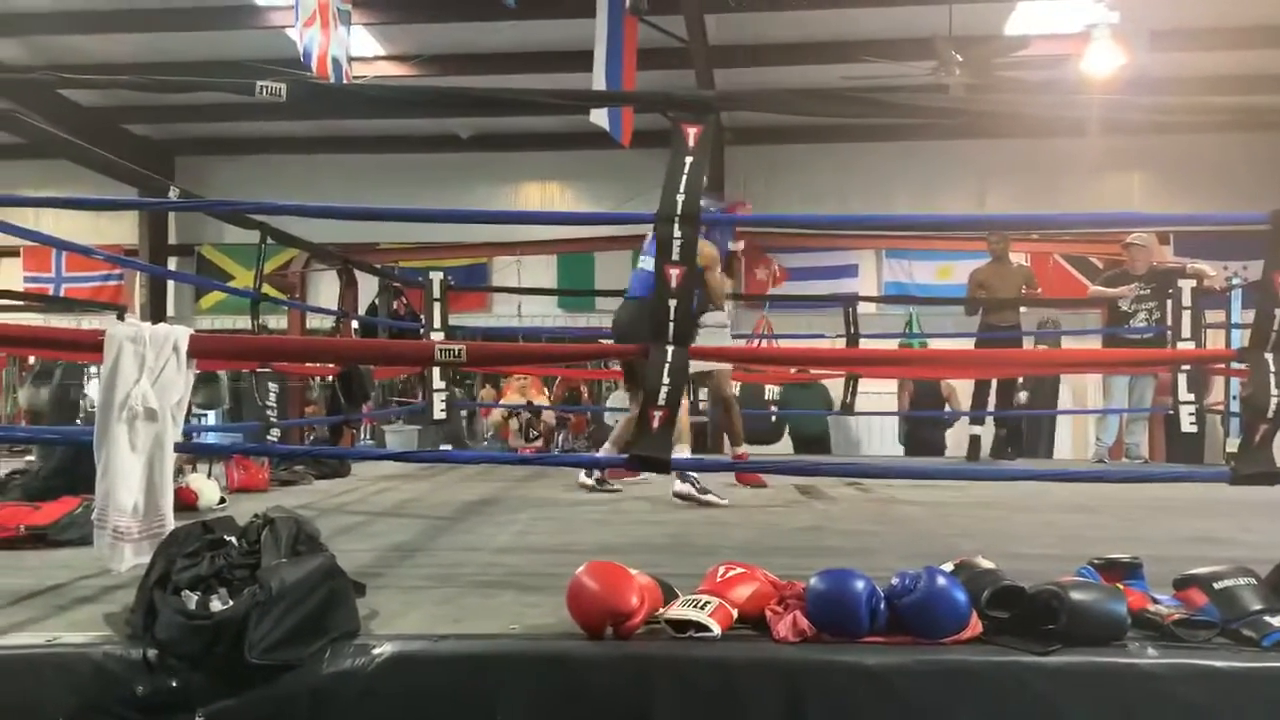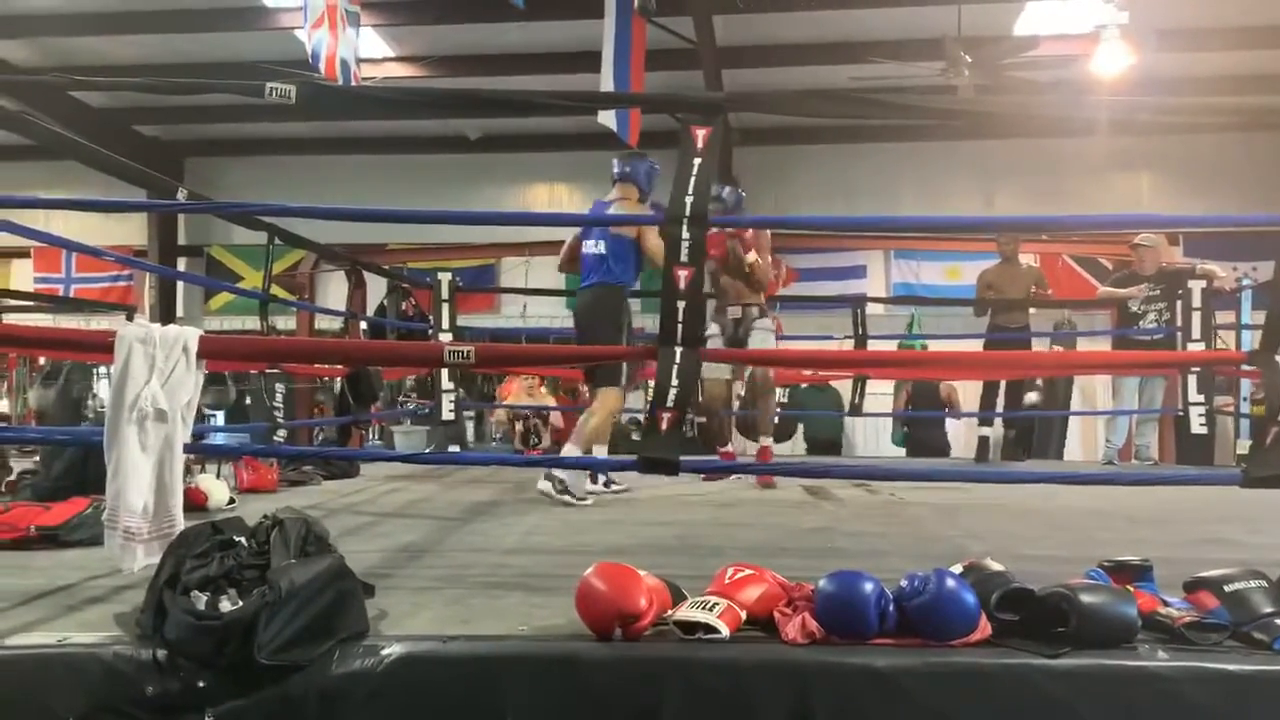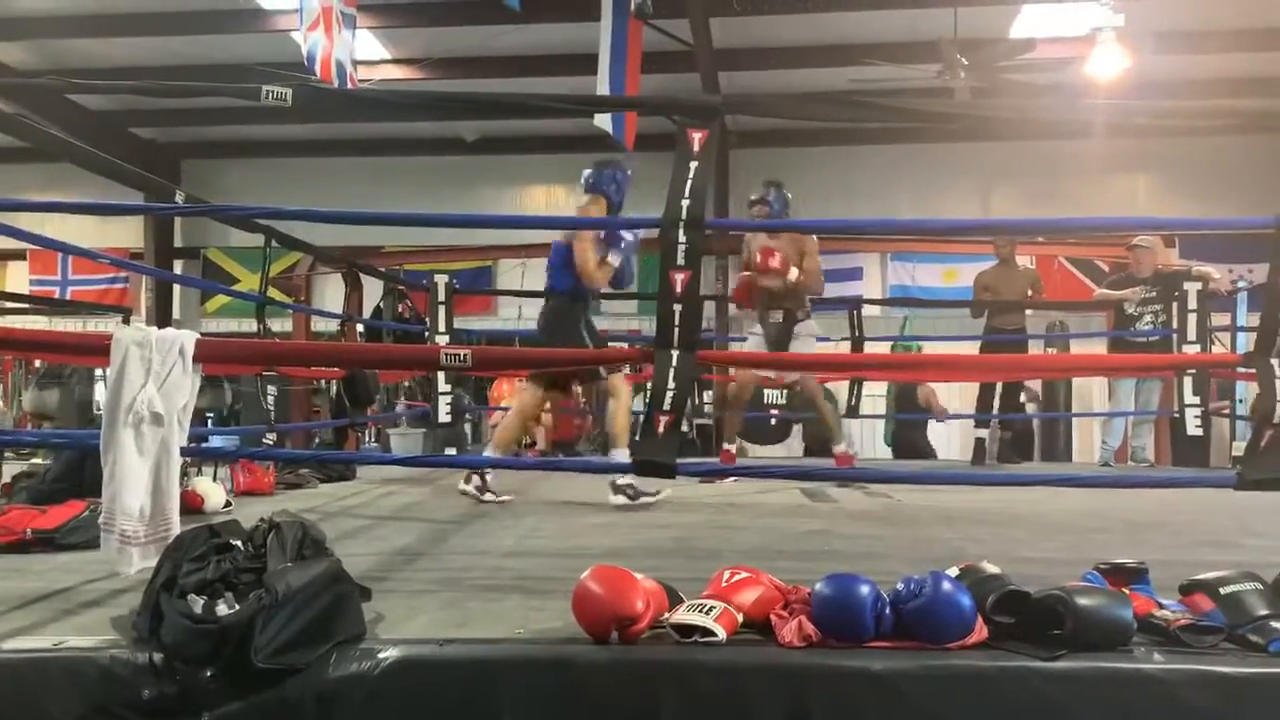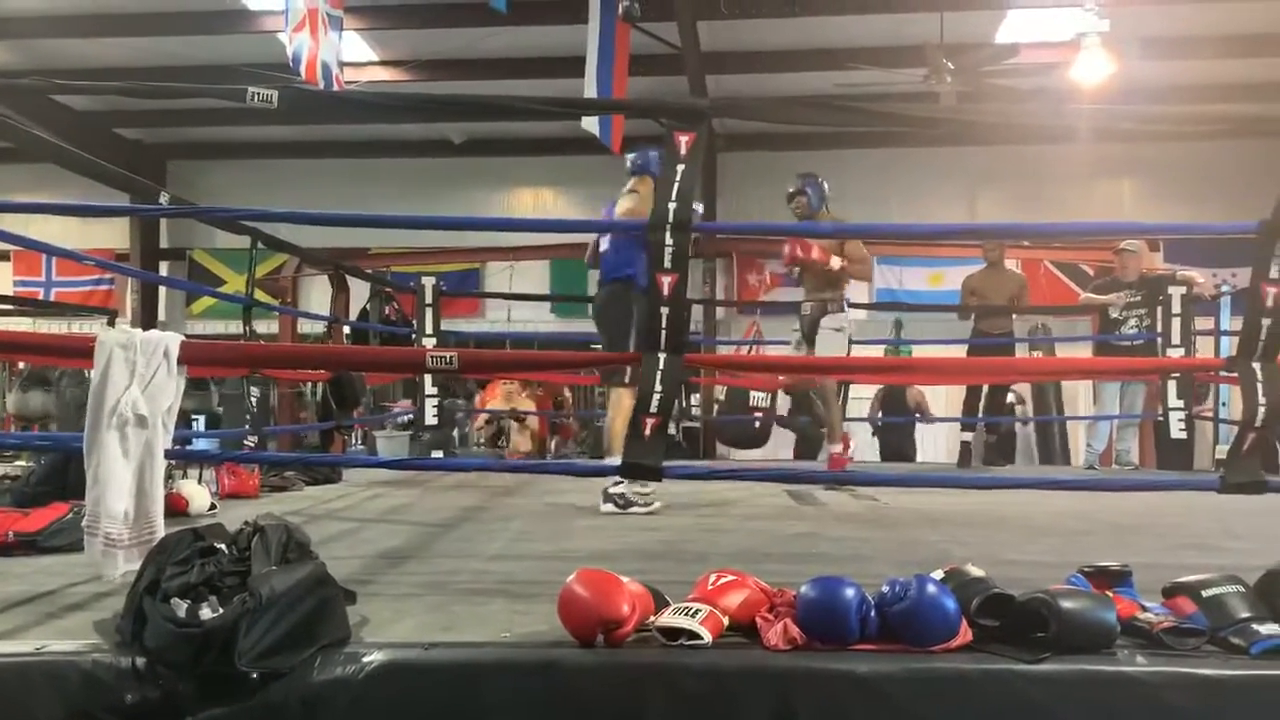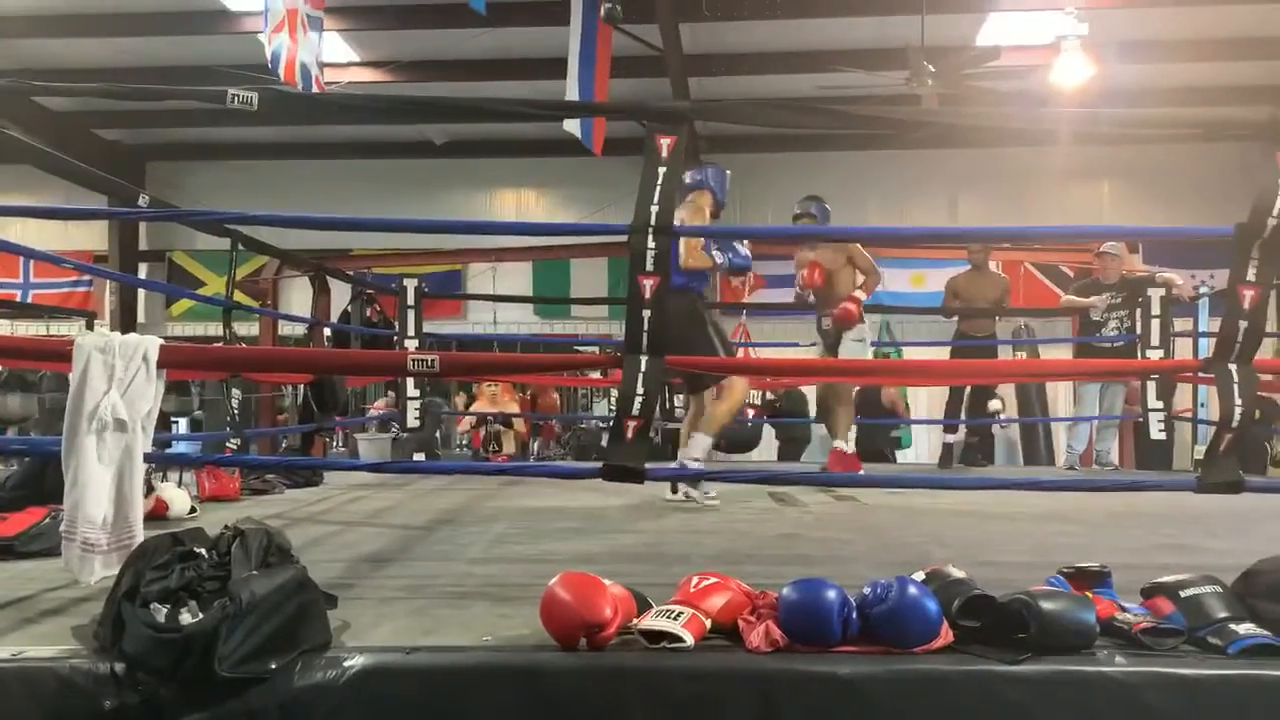
dt=0.4s
person 1, frame 1
left shoulder: (656, 234)
right shoulder: (704, 248)
right elbow: (718, 298)
left hip: (626, 317)
right hip: (647, 322)
left knee: (641, 404)
right knee: (677, 398)
left ankle: (594, 470)
right ankle: (684, 477)
person 1, frame 2
left shoulder: (593, 212)
right shoulder: (638, 213)
left elbow: (564, 263)
right elbow: (662, 261)
right wrist: (659, 234)
left hip: (585, 302)
right hip: (609, 304)
left knee: (604, 390)
right knee: (610, 397)
left ankle: (600, 474)
right ankle: (557, 473)
person 1, frame 3
left shoulder: (592, 224)
right shoulder: (585, 223)
right elbow: (591, 279)
left wrist: (616, 264)
right wrist: (618, 255)
left hip: (561, 315)
right hip: (567, 315)
left knee: (529, 401)
right knee: (620, 388)
left ankle: (478, 475)
right ankle: (622, 482)
person 1, frame 4
left shoulder: (618, 204)
right shoulder: (644, 204)
left elbow: (590, 258)
left hip: (610, 297)
right hip: (625, 300)
left knee: (632, 386)
right knee: (625, 392)
left ankle: (626, 473)
right ankle: (615, 490)
person 1, frame 5
left shoulder: (684, 215)
right shoulder: (696, 212)
right elbow: (688, 259)
left wrist: (719, 261)
right wrist: (725, 259)
left hip: (674, 309)
right hip: (689, 308)
left knee: (701, 395)
right knee: (736, 386)
left ankle: (681, 481)
right ankle: (692, 457)
person 2, frame 1
left shoulder: (724, 231)
left elbow: (732, 271)
left wrist: (736, 242)
left hip: (710, 313)
left knee: (722, 391)
left ankle: (741, 461)
person 2, frame 2
left shoulder: (758, 236)
right shoulder: (707, 240)
left elbow: (767, 282)
left wrist: (746, 251)
right wrist: (708, 260)
left hip: (756, 319)
right hip: (721, 322)
left knee: (763, 381)
right knee: (713, 396)
left ankle: (764, 456)
right ankle: (726, 457)
person 2, frame 3
left shoulder: (803, 240)
right shoulder: (752, 241)
left elbow: (817, 286)
left wrist: (786, 270)
right wrist: (745, 285)
left hip: (798, 324)
right hip: (765, 324)
left knee: (811, 392)
right knee: (738, 390)
left ankle: (843, 458)
right ankle: (727, 459)
person 2, frame 4
right shoulder: (800, 234)
left elbow: (866, 270)
left wrist: (828, 260)
right wrist: (792, 263)
left hip: (831, 312)
right hip: (807, 312)
left knee: (825, 385)
left ankle: (838, 458)
right ankle: (836, 440)
person 2, frame 5
left shoulder: (843, 245)
right shoulder: (802, 257)
left elbow: (874, 275)
right elbow: (801, 301)
left wrist: (856, 299)
right wrist: (802, 285)
left hip: (852, 327)
right hip: (825, 329)
left knee: (841, 388)
right knee: (824, 396)
left ankle: (839, 455)
right ankle: (847, 455)
person 3, frame 1
left shoulder: (1162, 274)
right shoulder: (1115, 277)
left elbow: (1193, 267)
right elbow: (1091, 292)
left wrist: (1211, 275)
right wrist: (1116, 292)
right hip: (1119, 351)
left knee: (1141, 407)
right knee: (1113, 404)
left ankle: (1133, 450)
right ankle: (1101, 450)
person 3, frame 2
left shoulder: (1171, 274)
right shoulder: (1124, 278)
left elbow: (1203, 268)
right elbow: (1101, 293)
left wrist: (1219, 275)
right wrist: (1126, 293)
left hip: (1160, 353)
right hip: (1128, 352)
left knee: (1152, 408)
right knee: (1123, 405)
left ankle: (1143, 451)
right ankle: (1110, 451)
person 3, frame 3
left shoulder: (1167, 277)
right shoulder: (1120, 280)
left elbow: (1199, 270)
right elbow: (1097, 295)
left wrist: (1216, 278)
right wrist: (1122, 295)
left hip: (1156, 355)
right hip: (1125, 354)
left knee: (1148, 410)
right knee: (1119, 407)
left ankle: (1139, 452)
right ankle: (1106, 453)
person 3, frame 4
left shoulder: (1152, 281)
right shoulder: (1105, 285)
left elbow: (1184, 275)
right elbow: (1083, 299)
left wrist: (1200, 282)
right wrist: (1106, 299)
left hip: (1141, 359)
right hip: (1110, 358)
left knee: (1133, 413)
right knee: (1104, 410)
left ankle: (1124, 455)
right ankle: (1091, 456)
person 3, frame 5
left shoulder: (1132, 283)
right shoulder: (1086, 286)
left elbow: (1164, 276)
right elbow: (1064, 301)
left wrist: (1179, 284)
right wrist: (1088, 302)
left hip: (1121, 360)
right hip: (1090, 359)
left knee: (1112, 414)
right knee: (1084, 411)
left ankle: (1103, 455)
right ankle: (1071, 456)
person 4, frame 1
left shoulder: (1024, 272)
right shoulder: (978, 274)
left elbow: (1040, 297)
right elbow: (969, 310)
left wrist: (1030, 296)
right wrist: (977, 301)
left hip: (1013, 332)
right hip: (988, 332)
left knee: (1008, 387)
right knee: (982, 385)
left ankle: (1000, 443)
right ankle: (974, 442)
person 4, frame 2
left shoulder: (1033, 273)
right shoulder: (987, 275)
left elbow: (1049, 297)
right elbow: (978, 311)
left wrist: (1039, 296)
right wrist: (986, 302)
left hip: (1022, 334)
right hip: (996, 333)
left knee: (1016, 389)
right knee: (990, 387)
left ankle: (1009, 444)
right ankle: (983, 443)
person 4, frame 3
left shoulder: (1030, 275)
right shoulder: (984, 277)
right elbow: (974, 313)
left wrist: (1034, 299)
right wrist: (982, 303)
left hip: (1018, 336)
right hip: (993, 335)
left knee: (1013, 391)
right knee: (987, 389)
left ankle: (1005, 445)
right ankle: (980, 444)
person 4, frame 4
left shoulder: (1018, 279)
right shoulder: (972, 280)
left elbow: (1024, 309)
right elbow: (961, 315)
left wrist: (1016, 306)
right wrist: (970, 307)
left hip: (1006, 340)
right hip: (980, 338)
left knee: (999, 395)
right knee: (973, 392)
left ankle: (990, 449)
right ankle: (966, 448)
person 4, frame 5
left shoulder: (1002, 282)
right shoulder: (956, 282)
left elbow: (1006, 311)
right elbow: (945, 311)
left wrist: (1001, 310)
right wrist: (955, 309)
left hip: (988, 342)
right hip: (963, 341)
left knee: (982, 397)
right knee: (956, 394)
left ankle: (971, 449)
right ankle: (948, 448)
